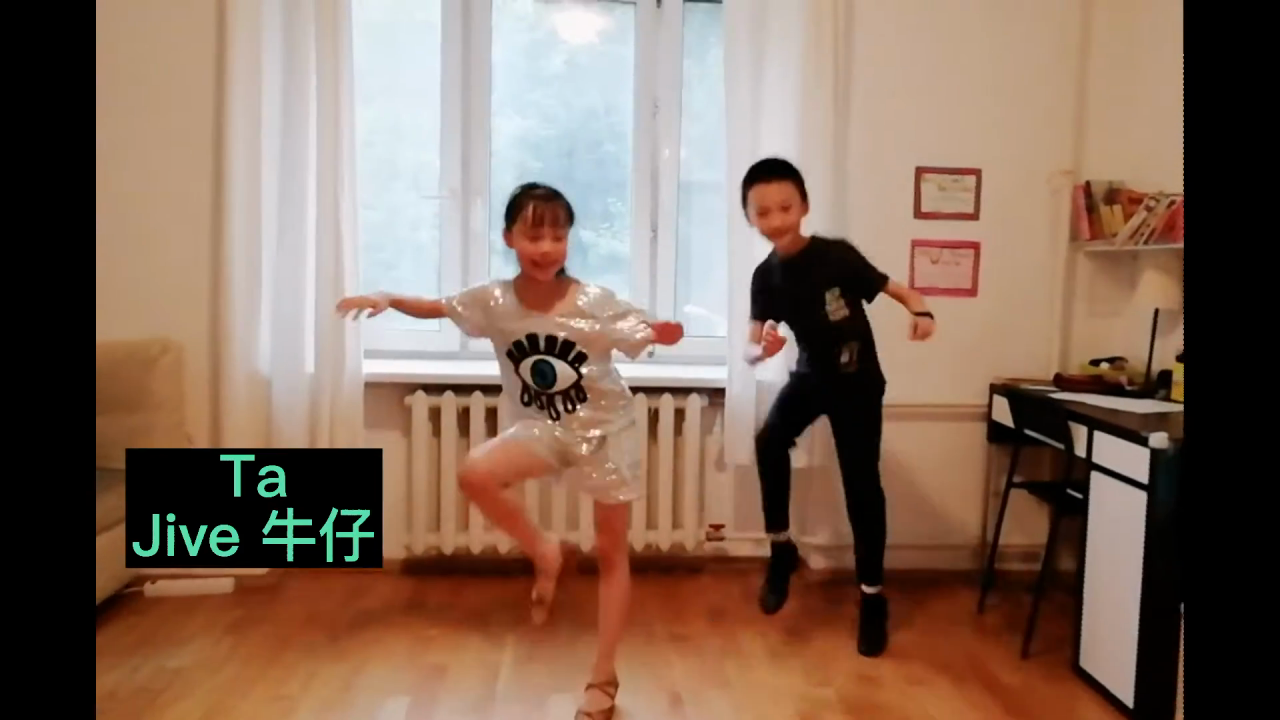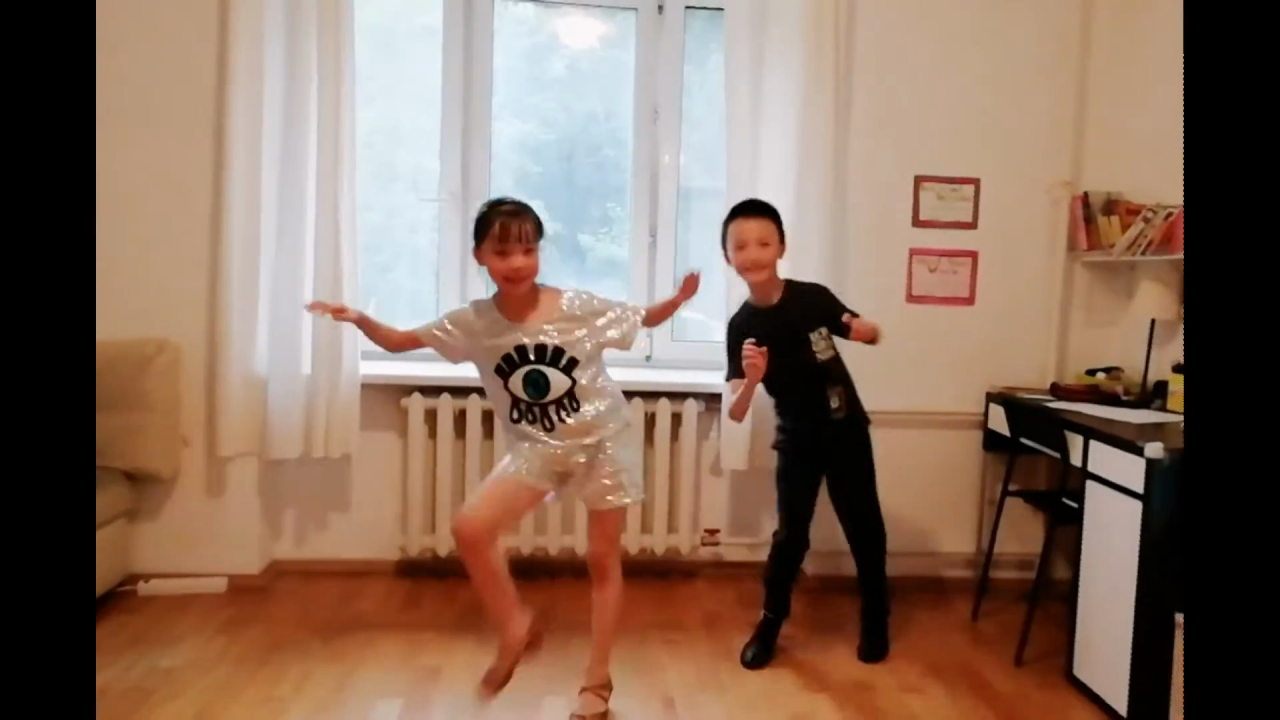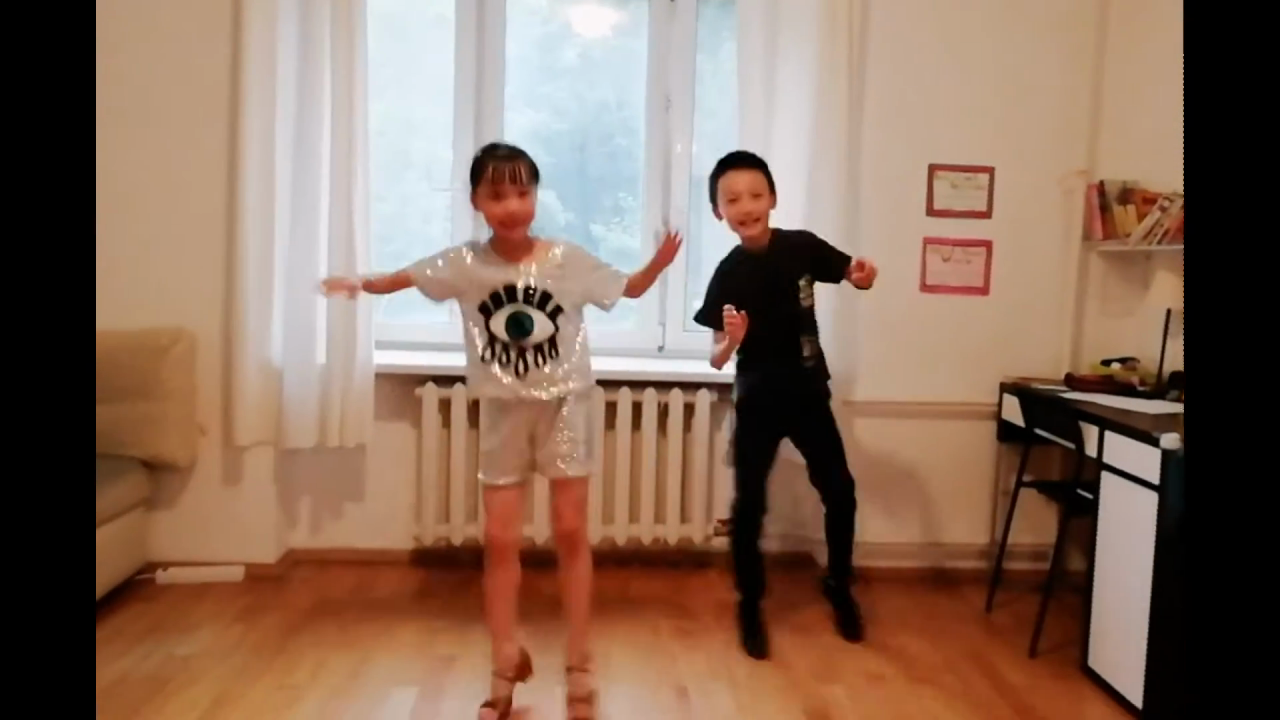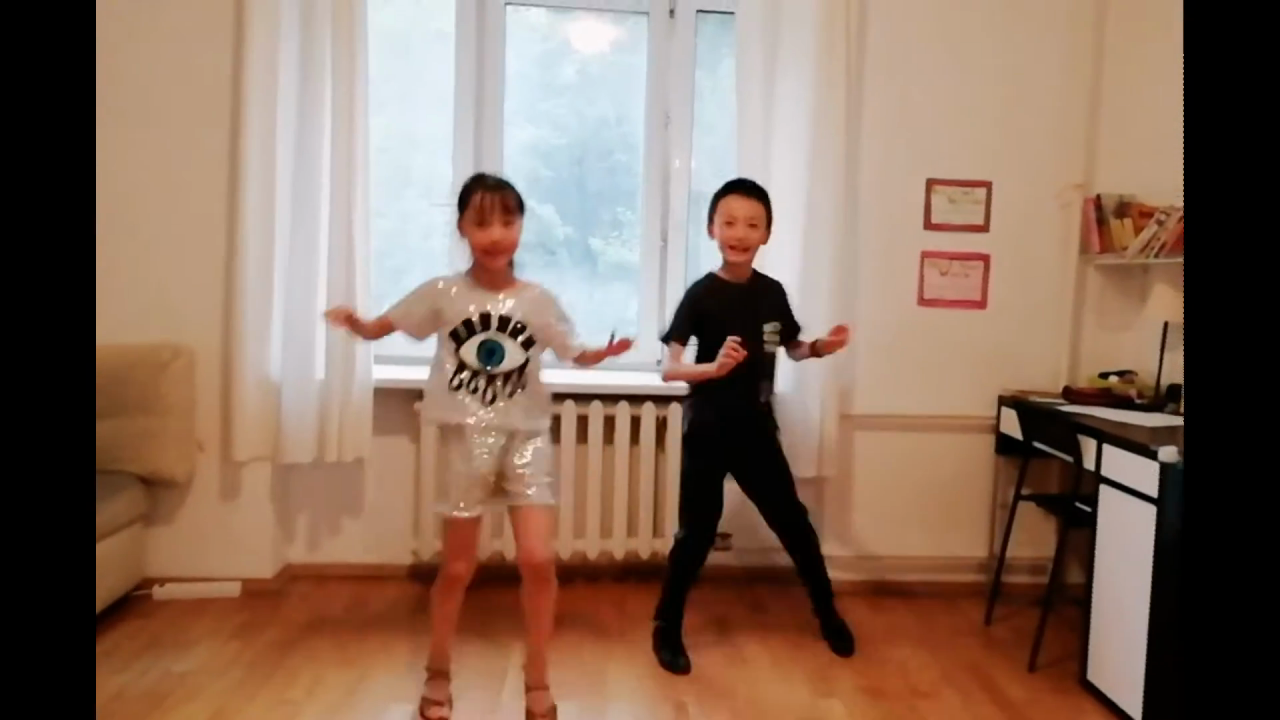
dt=0.2s
person 1, frame 1
left shoulder: (596, 304)
right shoulder: (493, 300)
left elbow: (654, 334)
right elbow: (434, 307)
left wrist: (666, 335)
right wrist: (387, 299)
left hip: (604, 431)
right hip: (538, 431)
left knee: (611, 555)
right knee: (473, 474)
right ankle: (542, 552)
person 1, frame 2
left shoulder: (580, 308)
right shoulder: (473, 322)
left elbow: (646, 318)
right elbow: (399, 341)
left wrist: (677, 299)
right wrist: (358, 318)
left hip: (600, 441)
right hip: (535, 447)
left knee: (603, 562)
right knee: (468, 530)
right ankle: (516, 628)
person 1, frame 3
left shoulder: (569, 260)
right shoulder: (464, 263)
left elbow: (630, 287)
right elbow: (395, 280)
left wrist: (662, 261)
right wrist: (357, 282)
left hip: (564, 406)
right hip: (504, 413)
left knee: (570, 535)
right knee: (500, 541)
left ankle: (578, 664)
right ankle: (508, 661)
person 1, frame 4
left shoulder: (538, 300)
right shoulder: (443, 293)
left elbow: (576, 354)
right elbow: (375, 328)
left wrist: (605, 352)
right wrist: (352, 319)
left hip: (525, 437)
right hip: (466, 438)
left knee: (538, 560)
right knee: (456, 567)
right ankle: (438, 671)
person 2, frame 1
left shoulder: (837, 256)
right shoulder: (766, 275)
left elbow: (898, 291)
right elbow: (752, 345)
left wrist: (922, 315)
right wrist: (760, 350)
left hip: (858, 382)
right hip: (811, 375)
left knee: (863, 487)
right knee: (770, 440)
left ankle: (872, 595)
right ankle: (781, 549)
person 2, frame 2
left shoulder: (813, 298)
right shoulder: (741, 326)
left elbow: (867, 333)
right elbow: (736, 413)
left wrist: (865, 330)
right wrist: (750, 380)
left hip: (846, 430)
right hip: (797, 435)
left knee: (865, 528)
right knee: (792, 532)
left ankle: (875, 619)
right ankle: (771, 621)
person 2, frame 3
left shoulder: (802, 246)
right shoulder: (728, 275)
left elbow: (853, 274)
right elbow: (718, 360)
left wrist: (862, 274)
right wrist: (730, 341)
left hip: (809, 391)
right hip: (757, 399)
left knee: (839, 488)
right knee: (749, 502)
left ankle: (838, 586)
right ankle: (749, 604)
person 2, frame 4
left shoulder: (771, 292)
right shoulder: (700, 296)
left elbow: (793, 349)
right elbow: (669, 369)
left wrist: (822, 346)
right wrist: (713, 368)
left hip: (757, 429)
right hip: (707, 432)
left knee: (793, 521)
right knee: (697, 532)
left ankle: (826, 609)
right ankle: (666, 629)
